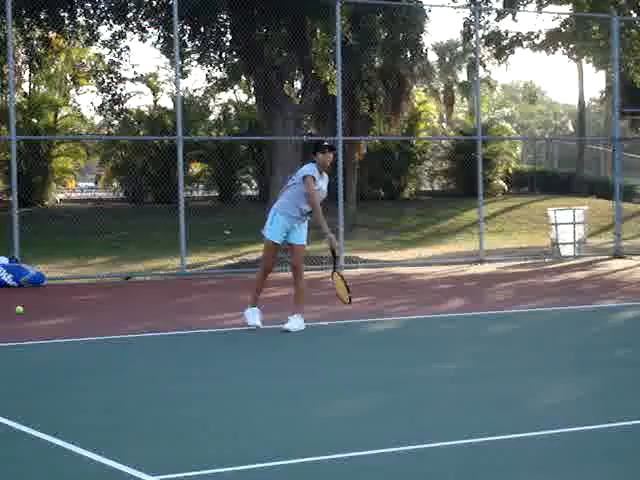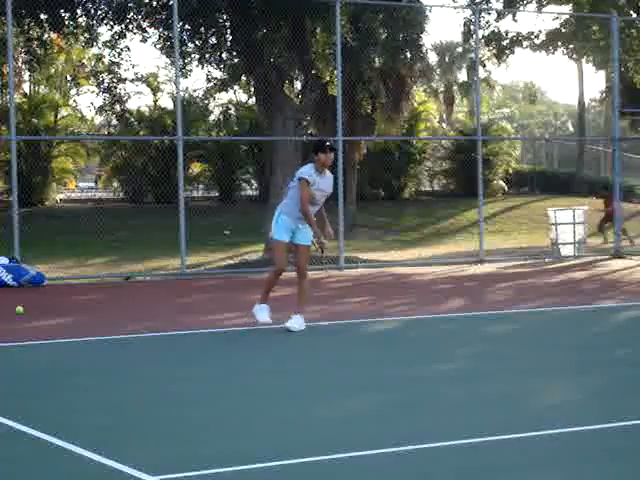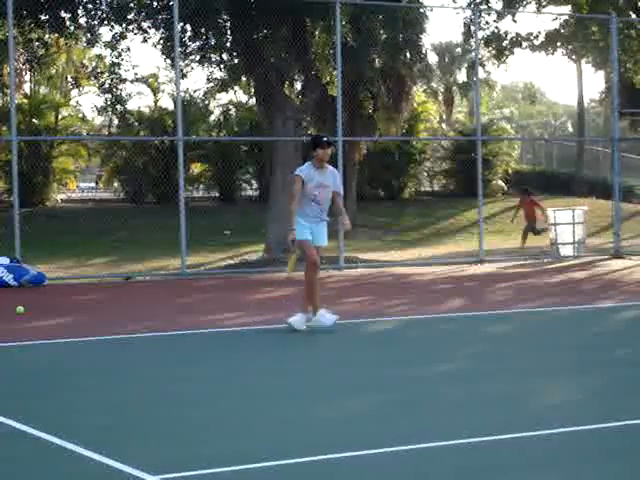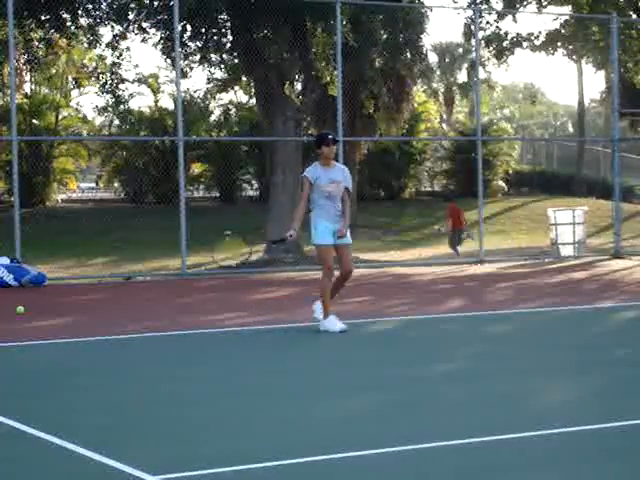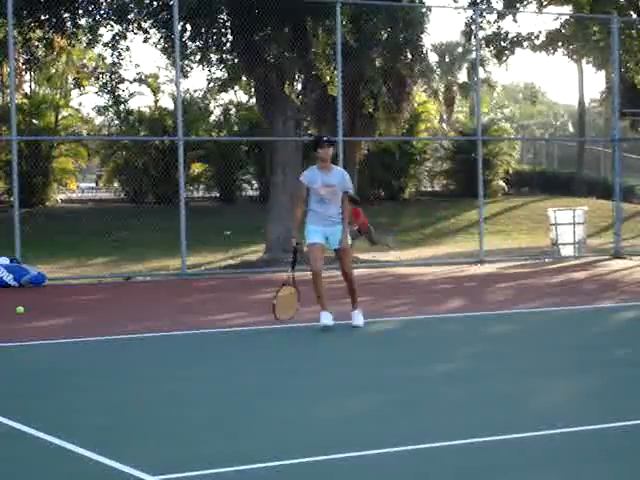
dt=0.4s
person 1, frame 1
left shoulder: (325, 178)
right shoulder: (309, 172)
right elbow: (314, 204)
left wrist: (320, 221)
right wrist: (327, 232)
left hip: (299, 224)
right hip: (280, 218)
left knee: (298, 269)
right knee: (267, 267)
left ankle: (298, 316)
right ankle: (252, 308)
person 1, frame 2
left shoulder: (329, 178)
right shoulder: (305, 174)
right elbow: (304, 207)
left wrist: (326, 226)
right wrist: (317, 234)
left hip: (305, 225)
right hip: (285, 220)
left knee: (303, 271)
right knee: (280, 267)
left ankle: (298, 316)
right ankle: (262, 304)
person 1, frame 3
left shoulder: (334, 174)
right shoulder: (302, 172)
left elbow: (337, 200)
right elbow: (295, 201)
left wrist: (344, 217)
right wrist: (292, 228)
left hip: (320, 224)
right hip: (302, 222)
left knee: (312, 270)
right knee: (314, 263)
left ankle: (303, 314)
right ankle: (318, 312)
person 1, frame 4
left shoulder: (343, 171)
right shoulder: (311, 172)
left elbow: (346, 200)
right elbow: (303, 202)
left wrist: (346, 223)
right wrist: (294, 228)
left hip: (339, 225)
right hip: (321, 224)
left knee: (347, 270)
right knee: (329, 270)
left ankle: (322, 302)
right ankle: (326, 317)
person 1, frame 5
left shoulder: (341, 174)
right shoulder: (308, 175)
left elbow: (345, 205)
right elbow: (301, 206)
left wrist: (346, 230)
right wrist: (295, 232)
left hip: (336, 227)
right hip: (314, 227)
left knee: (347, 272)
right knee: (316, 270)
left ankle: (356, 310)
right ankle: (324, 311)
